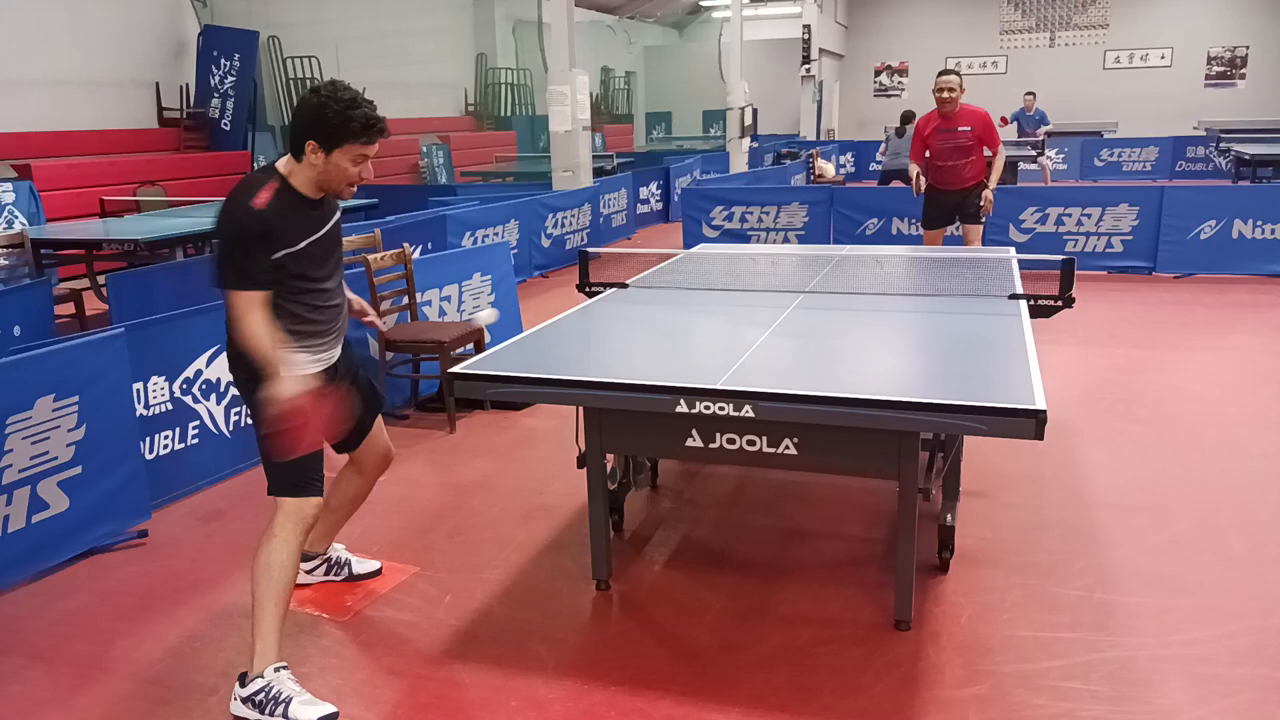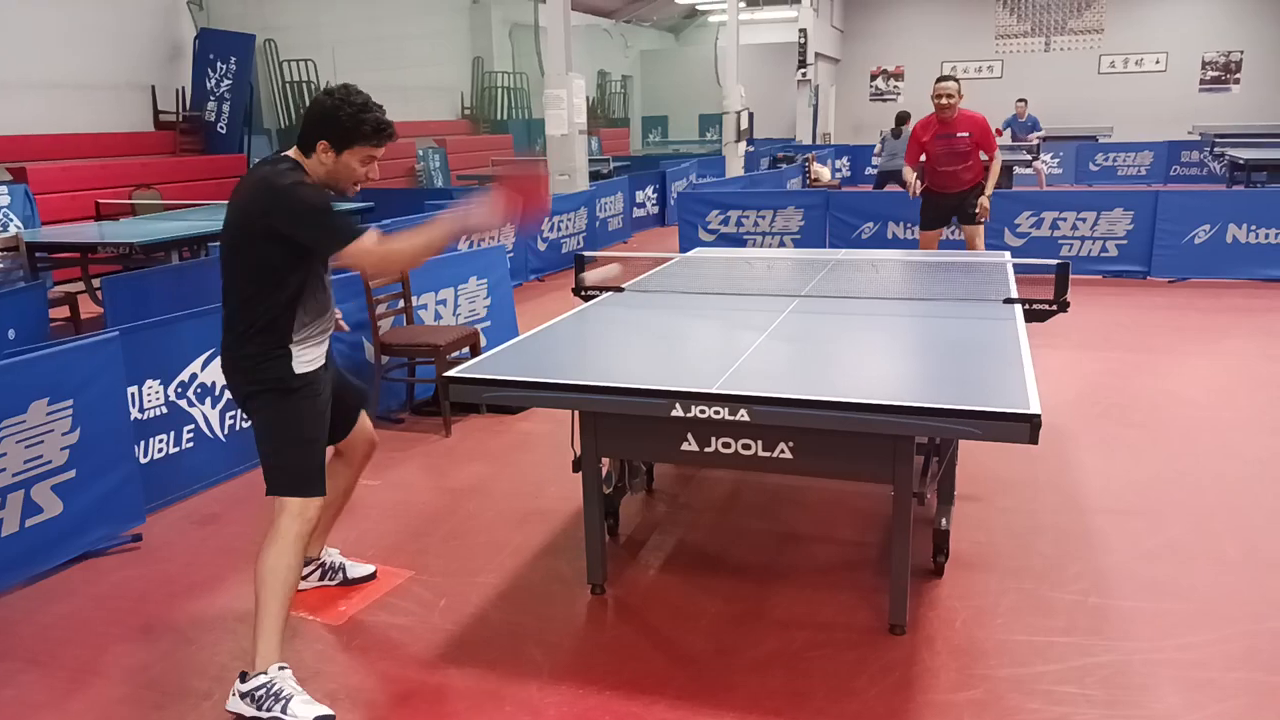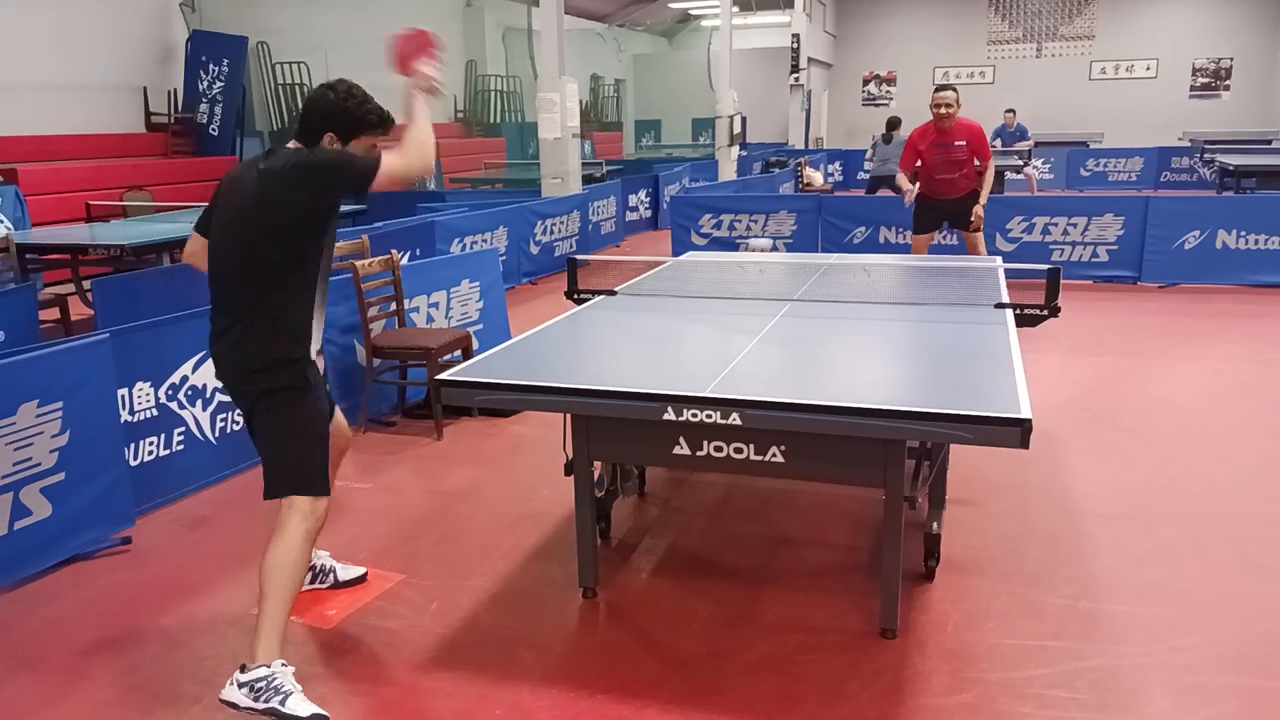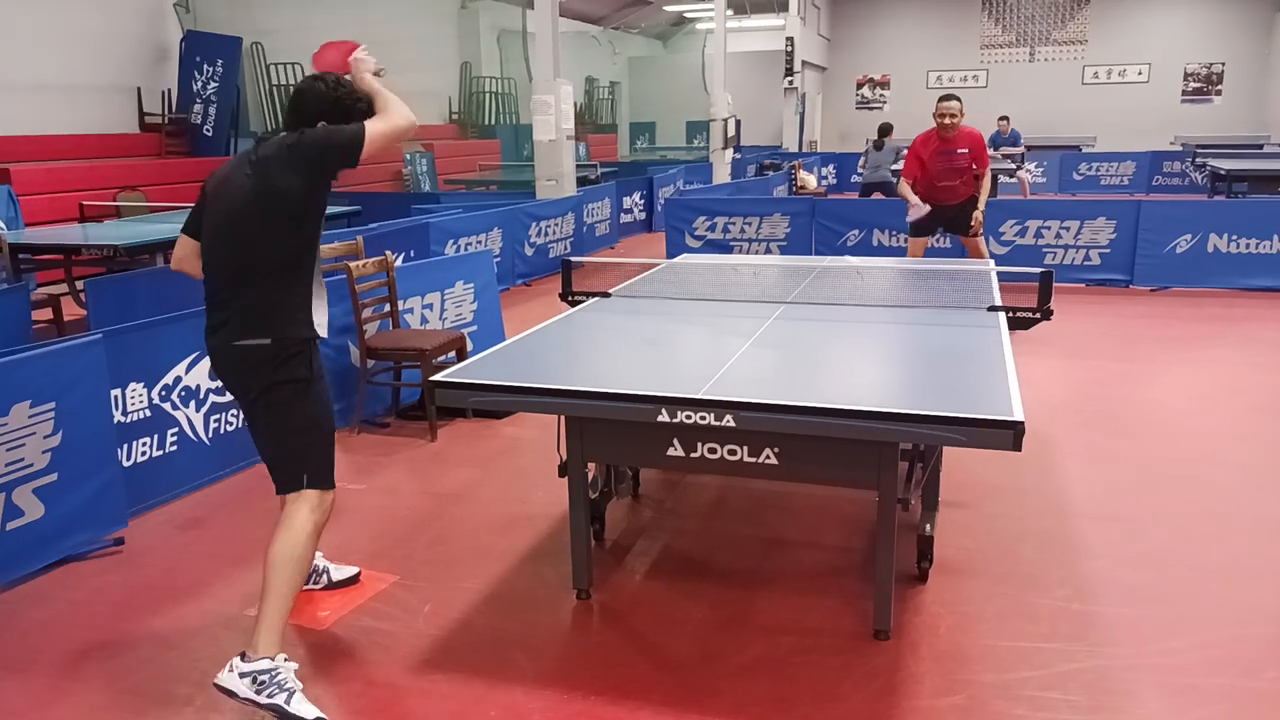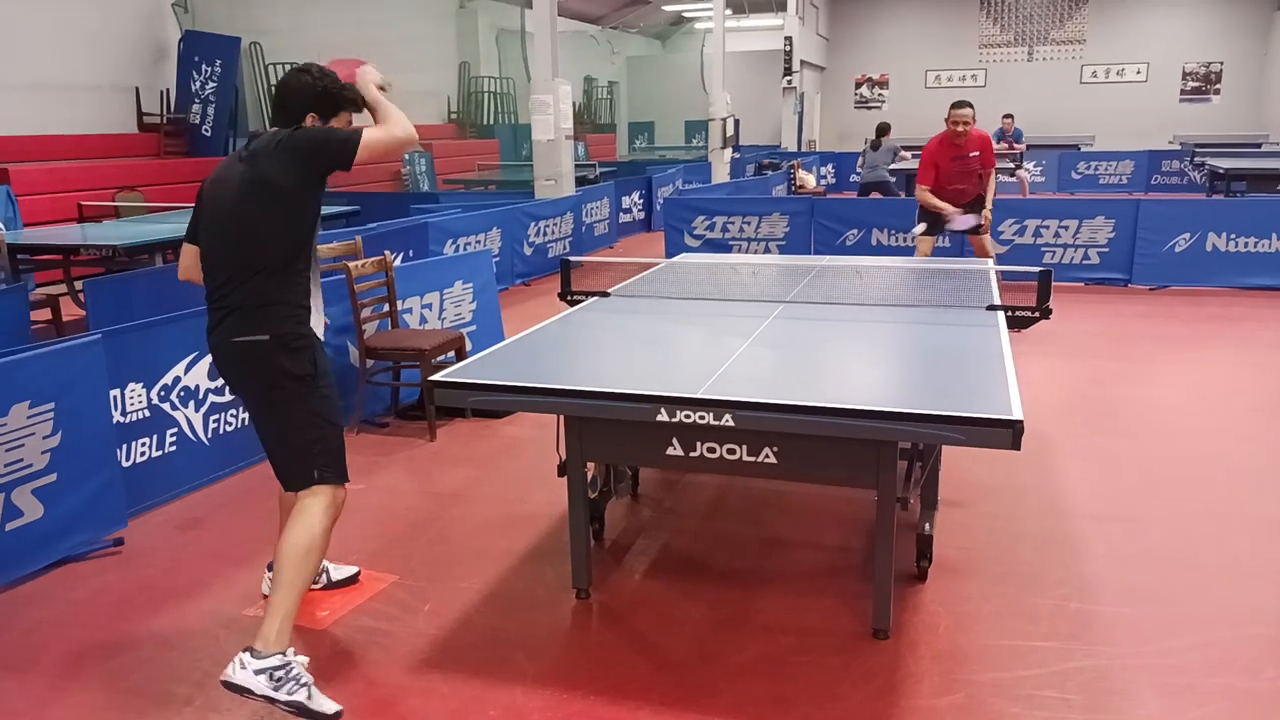
dt=0.1s
person 1, frame 1
left shoulder: (327, 188)
right shoulder: (253, 213)
right elbow: (250, 312)
left wrist: (343, 297)
right wrist: (282, 377)
left hip: (331, 356)
right hip: (284, 371)
left knee: (374, 453)
right knee: (296, 507)
left ankle: (316, 556)
person 1, frame 2
left shoulder: (277, 179)
right shoulder: (289, 200)
right elbow: (376, 258)
right wrist: (465, 221)
left hip: (301, 355)
right hip: (273, 369)
left knee: (359, 442)
right knee: (297, 505)
left ankle: (312, 560)
person 1, frame 3
left shoulder: (247, 175)
right shoulder: (314, 171)
left elbow: (194, 252)
right elbow: (417, 160)
right wrist: (423, 93)
left hip: (246, 350)
right hip: (274, 362)
left knee: (334, 437)
right knee: (304, 503)
left ankle: (304, 564)
person 1, frame 4
left shoulder: (230, 175)
right shoulder: (302, 152)
left elbow: (186, 259)
right elbow: (401, 124)
right wrist: (368, 77)
left hip: (238, 344)
right hip: (277, 351)
left knee: (317, 436)
right knee: (311, 495)
left ankle: (296, 564)
right ankle: (260, 664)
person 1, frame 5
left shoulder: (227, 172)
right shoulder: (296, 147)
left elbow: (189, 264)
right elbow: (400, 133)
right wrist: (370, 88)
left hip: (236, 343)
right hip: (278, 345)
left knee: (303, 461)
right knee: (322, 489)
left ankle: (294, 568)
right ankle: (267, 657)
person 2, frame 1
left shoulder: (979, 117)
right shoulder: (924, 124)
left elbow: (999, 154)
right elbow: (915, 162)
left wrist: (990, 187)
right wrist: (916, 175)
left hip: (973, 190)
right hip: (938, 192)
left knee: (973, 246)
person 2, frame 2
left shoulder: (977, 122)
right shoulder: (921, 128)
left elbow: (995, 158)
right elbow: (908, 165)
left wrist: (987, 194)
right wrist: (912, 180)
left hip: (971, 192)
right hip: (935, 194)
left knee: (976, 247)
right knee: (926, 251)
person 2, frame 3
left shoulder: (973, 130)
right shoulder: (918, 136)
left elbow: (989, 167)
right elbow: (902, 174)
left wrist: (981, 202)
right wrist: (908, 188)
left hip: (966, 198)
right hip: (930, 199)
left knee: (978, 253)
right knee: (918, 254)
person 2, frame 4
left shoulder: (974, 138)
right shoulder: (920, 143)
left elbow: (985, 174)
right elbow: (904, 183)
left wrist: (980, 208)
right wrist: (913, 200)
left hip: (964, 204)
right hip: (928, 205)
left knee: (982, 257)
right knee: (913, 257)
person 2, frame 5
left shoulder: (983, 140)
right shoulder: (933, 148)
left elbow: (990, 174)
right elbow: (921, 193)
left wrist: (988, 207)
right wrist: (946, 208)
left hip: (971, 204)
right hip: (935, 205)
left knee: (986, 255)
right knee: (922, 256)
